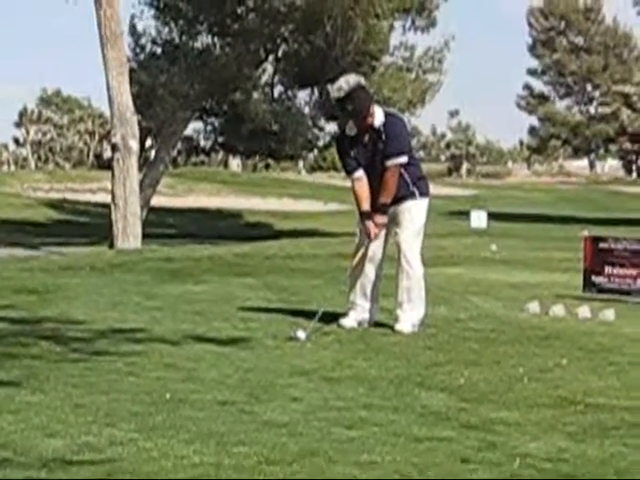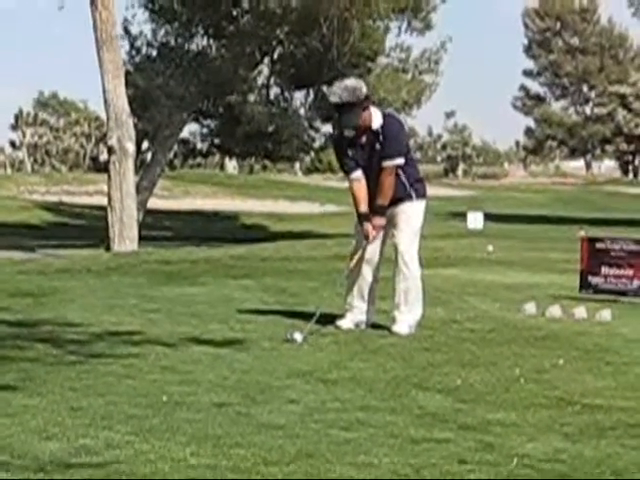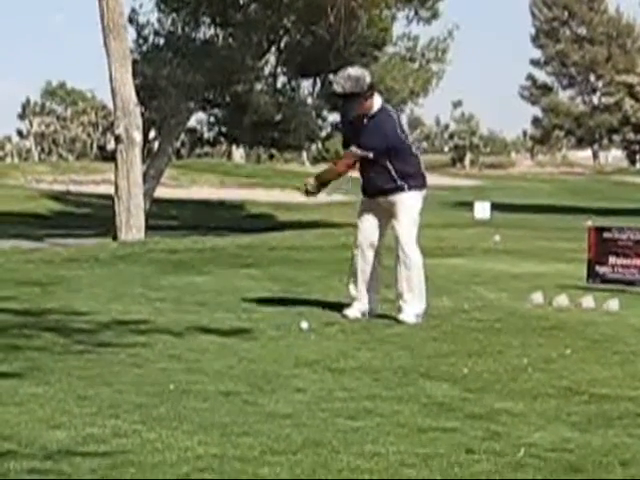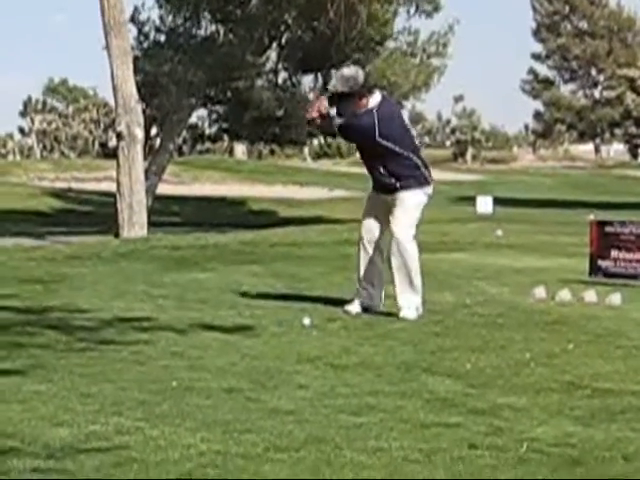
dt=0.4s
person 1, frame 1
left shoulder: (392, 124)
right shoulder: (344, 138)
left elbow: (392, 171)
right elbow: (358, 178)
left wrist: (382, 210)
right wrist: (367, 215)
left hip: (409, 197)
right hip: (375, 202)
left knee: (408, 253)
right knee: (366, 253)
left ankle: (410, 316)
right ankle: (361, 311)
person 1, frame 2
left shoulder: (391, 125)
right shoulder: (342, 138)
left elbow: (389, 173)
right elbow: (356, 179)
left wrist: (380, 213)
right wrist: (365, 217)
left hip: (406, 199)
right hip: (372, 203)
left knee: (406, 254)
right knee: (364, 255)
left ankle: (407, 318)
right ankle: (357, 313)
person 1, frame 3
left shoulder: (382, 121)
right shoulder: (352, 116)
left elbow: (350, 159)
right elbow: (346, 157)
left wrist: (318, 180)
right wrist: (325, 181)
left hip: (405, 189)
right hip: (373, 192)
left knee: (405, 242)
right knee: (365, 242)
left ankle: (412, 307)
right ankle: (363, 301)
person 1, frame 4
left shoulder: (368, 123)
right shoulder: (379, 101)
left elbow: (334, 128)
right elbow: (341, 121)
left wrist: (316, 116)
right wrist: (323, 108)
left hip: (410, 186)
right hip: (384, 186)
left knee: (401, 237)
right knee: (369, 237)
left ankle: (411, 303)
right ankle: (368, 297)
